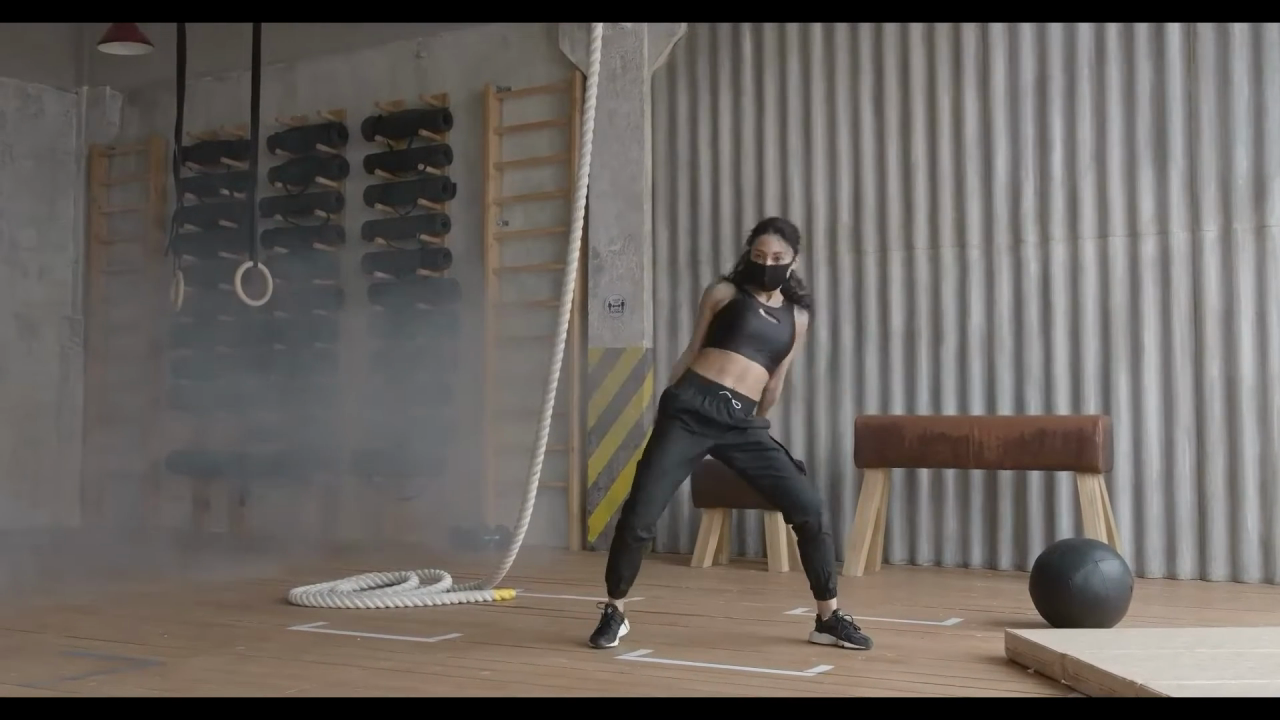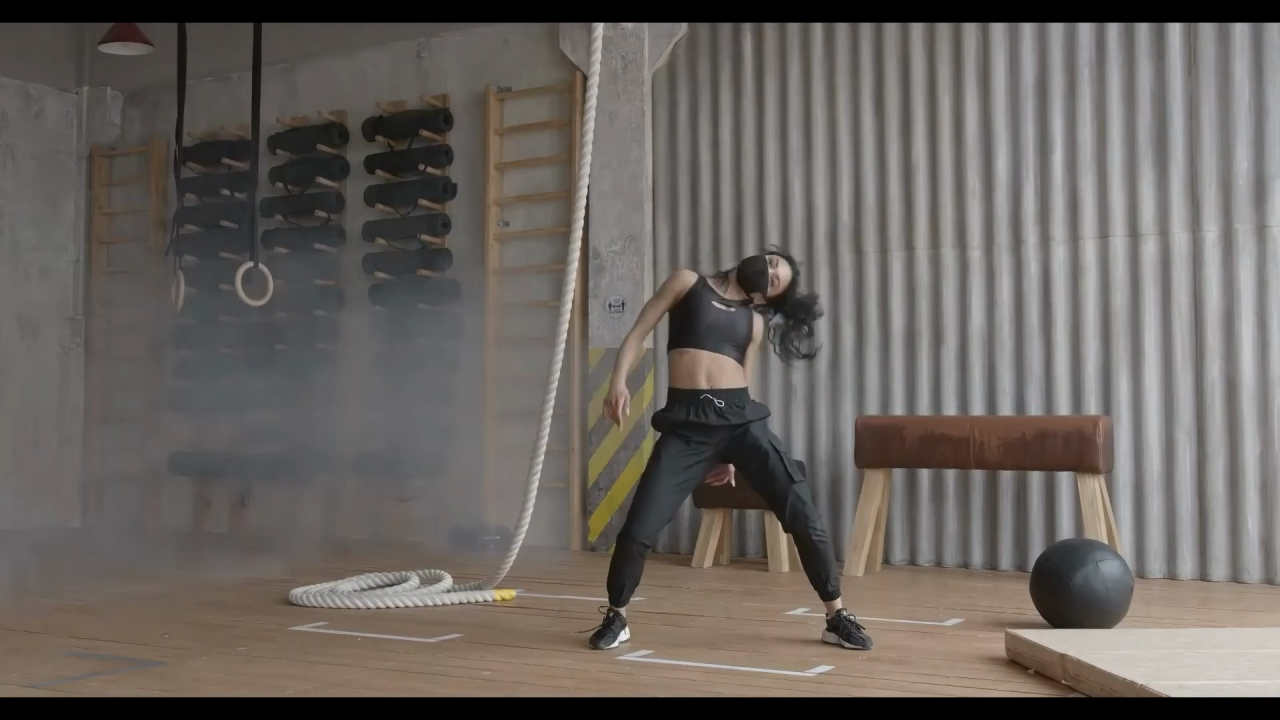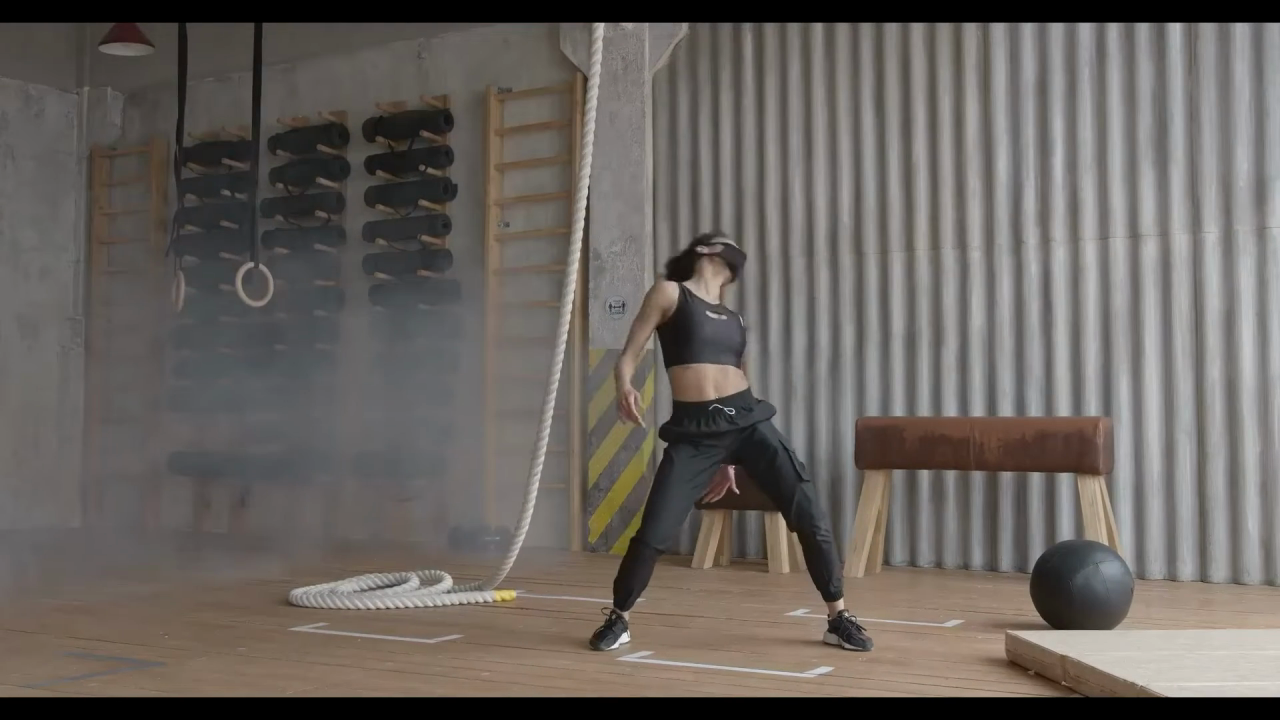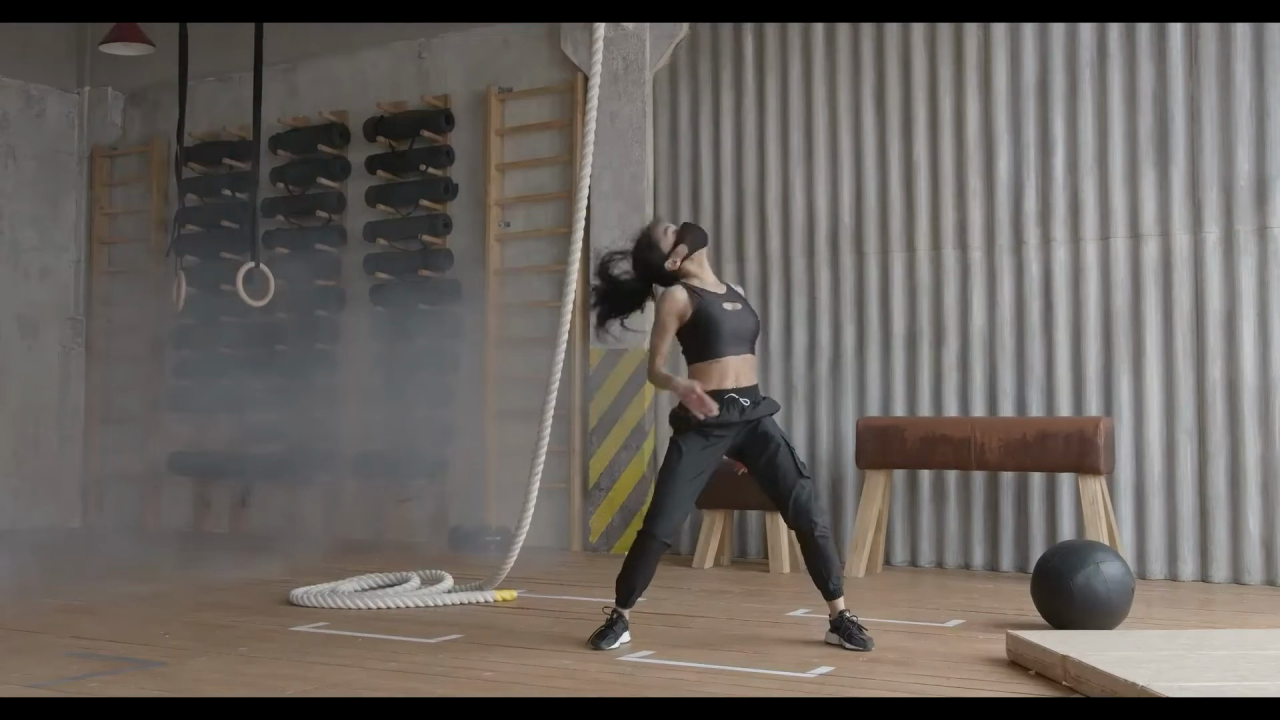
dt=0.3s
person 1, frame 1
left shoulder: (797, 315)
right shoulder: (723, 293)
right elbow: (691, 354)
left wrist: (755, 425)
right wrist: (667, 412)
left hip: (741, 425)
right hip: (691, 410)
left knee: (809, 511)
right knee: (638, 519)
left ankle: (828, 618)
right ankle: (614, 611)
person 1, frame 2
left shoulder: (754, 321)
right shoulder: (687, 282)
right elbow: (635, 336)
left wrist: (728, 454)
right wrist: (617, 383)
left hip: (741, 420)
right hip: (686, 424)
left knee: (803, 517)
right knee: (638, 529)
left ankle: (836, 617)
right ankle: (616, 616)
person 1, frame 3
left shoulder: (733, 319)
right shoulder: (669, 292)
right elbow: (628, 356)
left wrist: (727, 460)
right wrist: (624, 387)
left hip: (748, 421)
right hip: (693, 431)
left knee: (810, 517)
right knee: (653, 534)
left ankle: (839, 617)
right ankle: (618, 618)
person 1, frame 4
left shoulder: (735, 291)
right shoulder: (677, 298)
right elbow: (656, 369)
right wrist: (684, 387)
left hip: (754, 413)
right hip: (704, 422)
left knee: (808, 513)
right knee: (660, 525)
left ankle: (839, 617)
right ankle: (619, 616)
